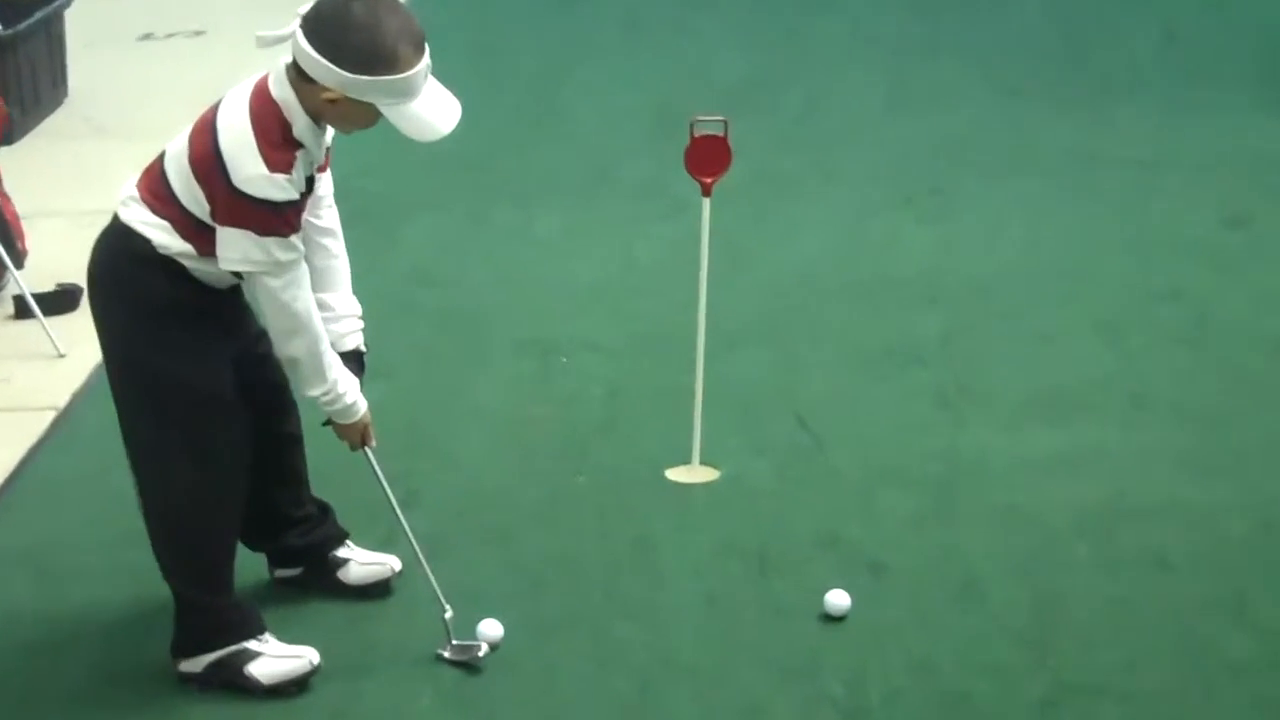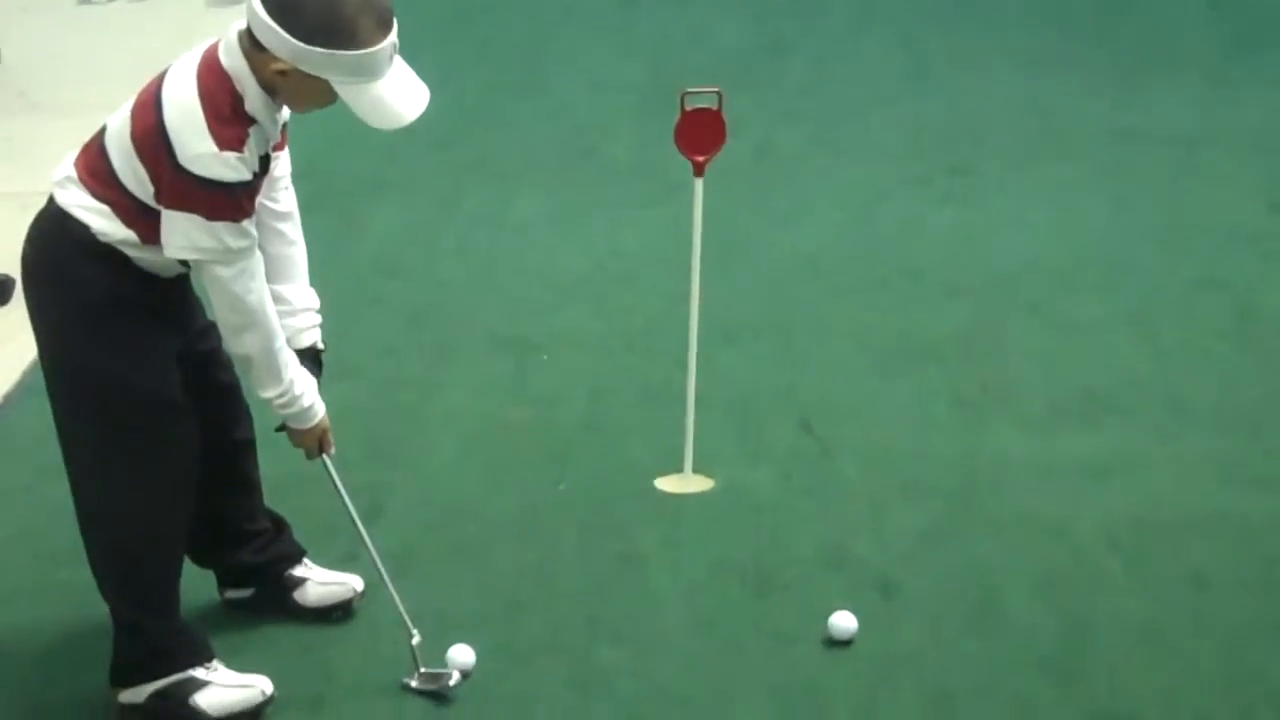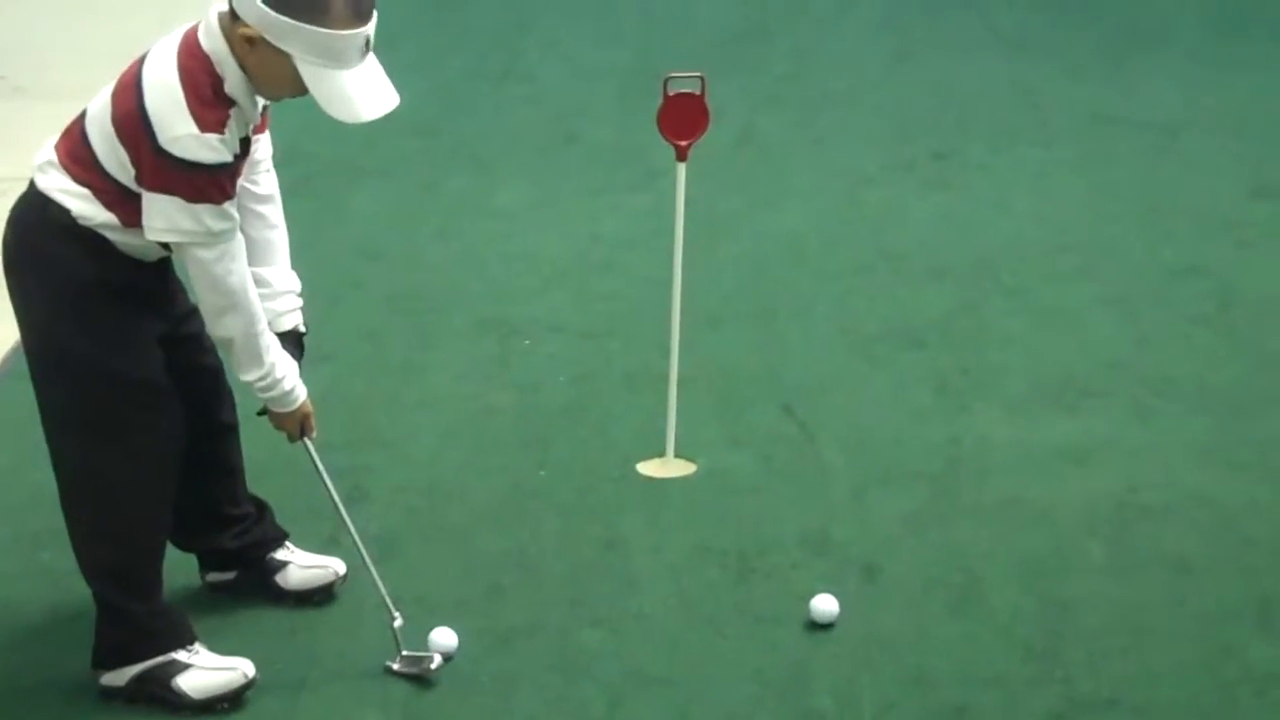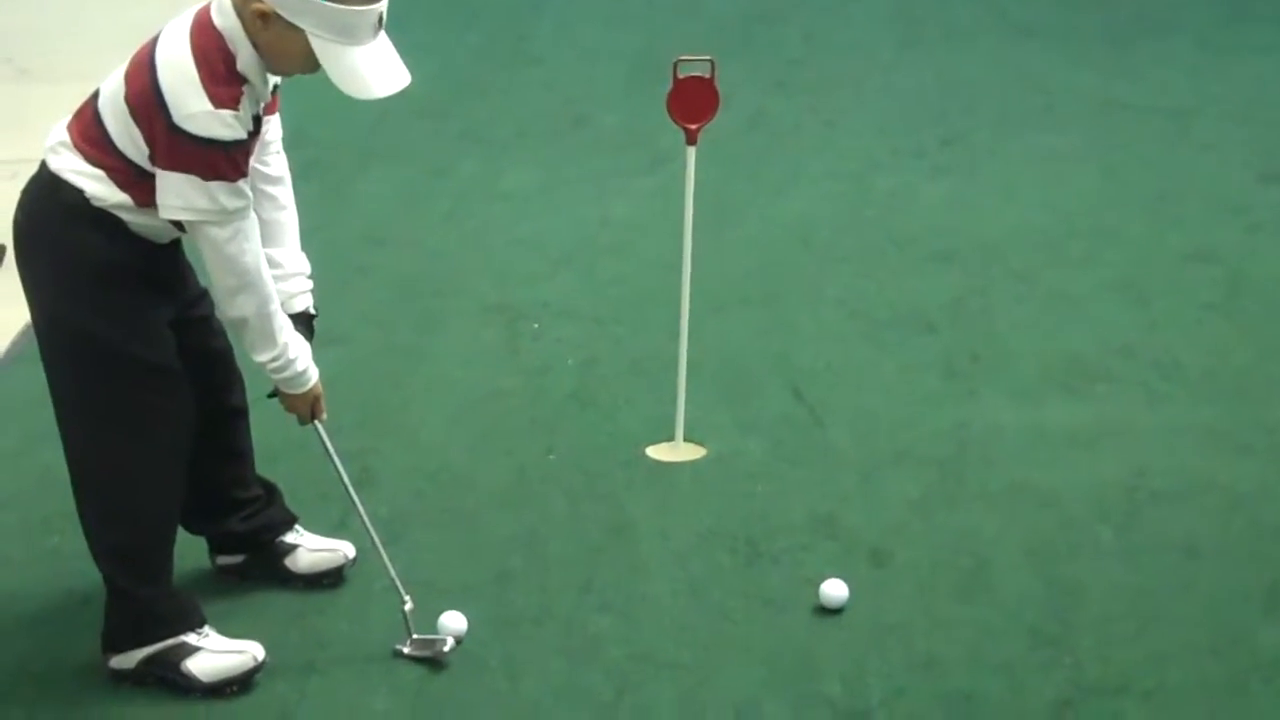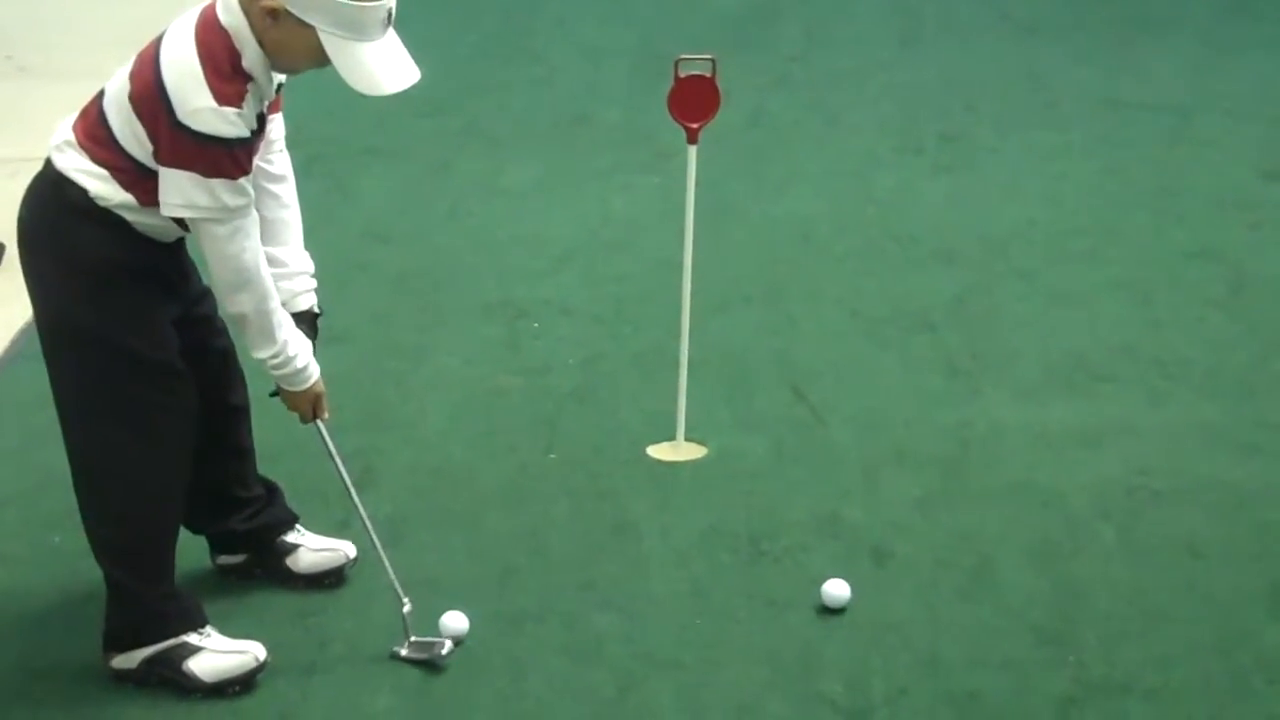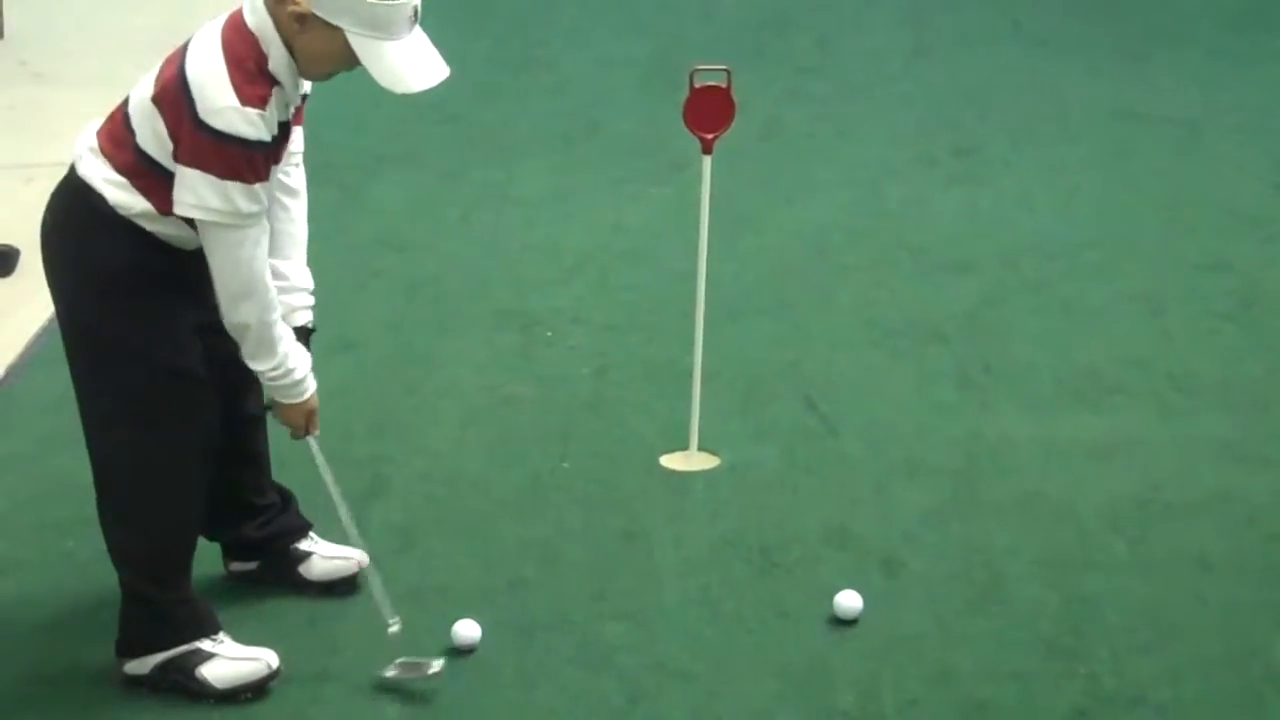
dt=0.7s
person 1, frame 1
left shoulder: (301, 104)
right shoulder: (258, 161)
left elbow: (319, 222)
right elbow: (285, 297)
left wrist: (347, 342)
right wrist: (341, 397)
left hip: (202, 273)
right hip: (149, 284)
left knee: (267, 410)
right knee: (199, 451)
left ankle: (303, 547)
right ankle: (212, 636)
person 1, frame 2
left shoulder: (256, 75)
right shoulder: (207, 139)
left elbow: (275, 206)
right elbow: (237, 291)
left wrist: (303, 341)
right wrist: (298, 401)
left hip: (146, 260)
right hip: (88, 274)
left knee: (216, 414)
right knee: (139, 459)
left ankle: (256, 564)
person 1, frame 3
left shoulder: (236, 60)
right shoulder: (187, 120)
left elbow: (256, 190)
right elbow: (219, 273)
left wrist: (283, 323)
right wrist: (280, 385)
left hip: (129, 244)
right hip: (69, 256)
left knee: (200, 395)
right knee: (122, 440)
left ankle: (239, 549)
right ankle: (137, 647)
person 1, frame 4
right shoulder: (201, 98)
left elbow: (266, 172)
right elbow: (231, 253)
left wrist: (295, 303)
right wrist: (291, 365)
left hip: (136, 226)
right hip: (80, 239)
left knee: (210, 376)
right knee: (135, 421)
left ankle: (246, 531)
right ankle: (145, 628)
person 1, frame 5
right shoulder: (205, 96)
left elbow: (270, 170)
right elbow: (233, 256)
left wrist: (298, 305)
right wrist: (292, 364)
left hip: (140, 225)
right hip: (85, 237)
left knee: (212, 377)
right knee: (137, 418)
left ankle: (248, 528)
right ankle: (147, 629)
person 1, frame 6
right shoulder: (229, 101)
left elbow: (283, 184)
right elbow: (241, 264)
left wrist: (295, 320)
right wrist: (290, 377)
left hip: (169, 235)
right hip: (109, 246)
left knee: (231, 387)
right knee: (157, 425)
left ankle: (262, 538)
right ankle: (161, 634)
